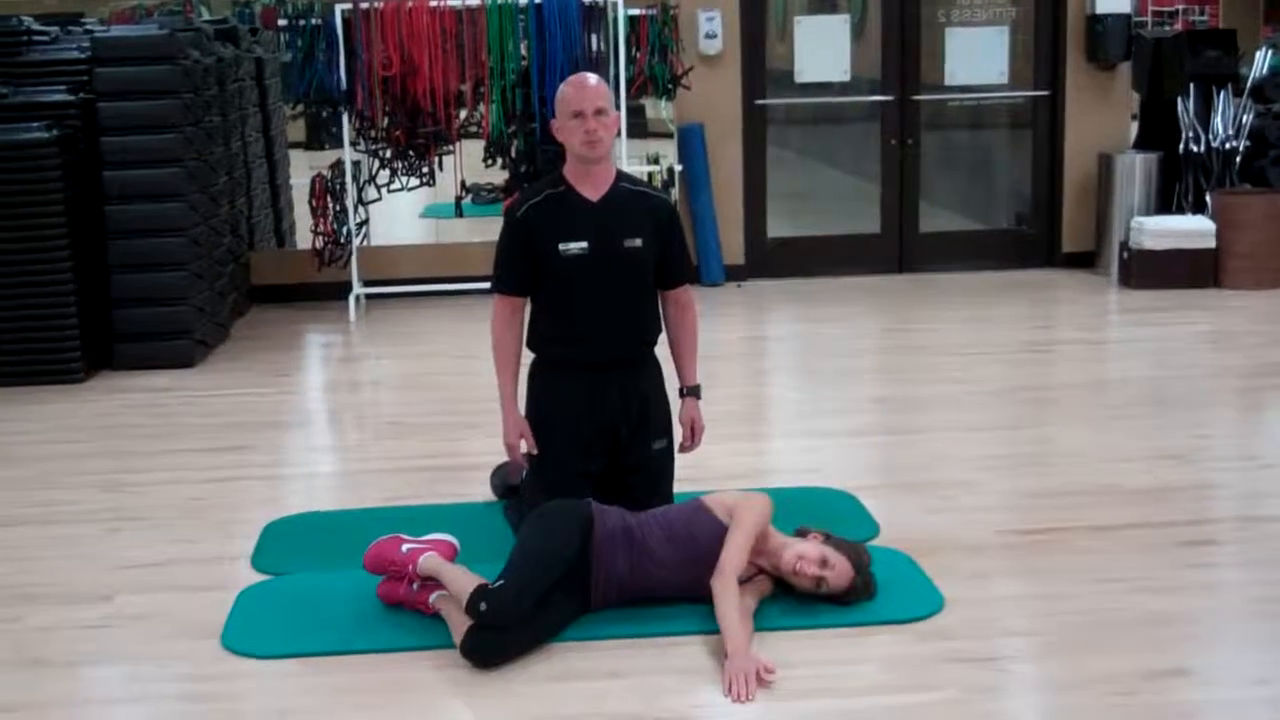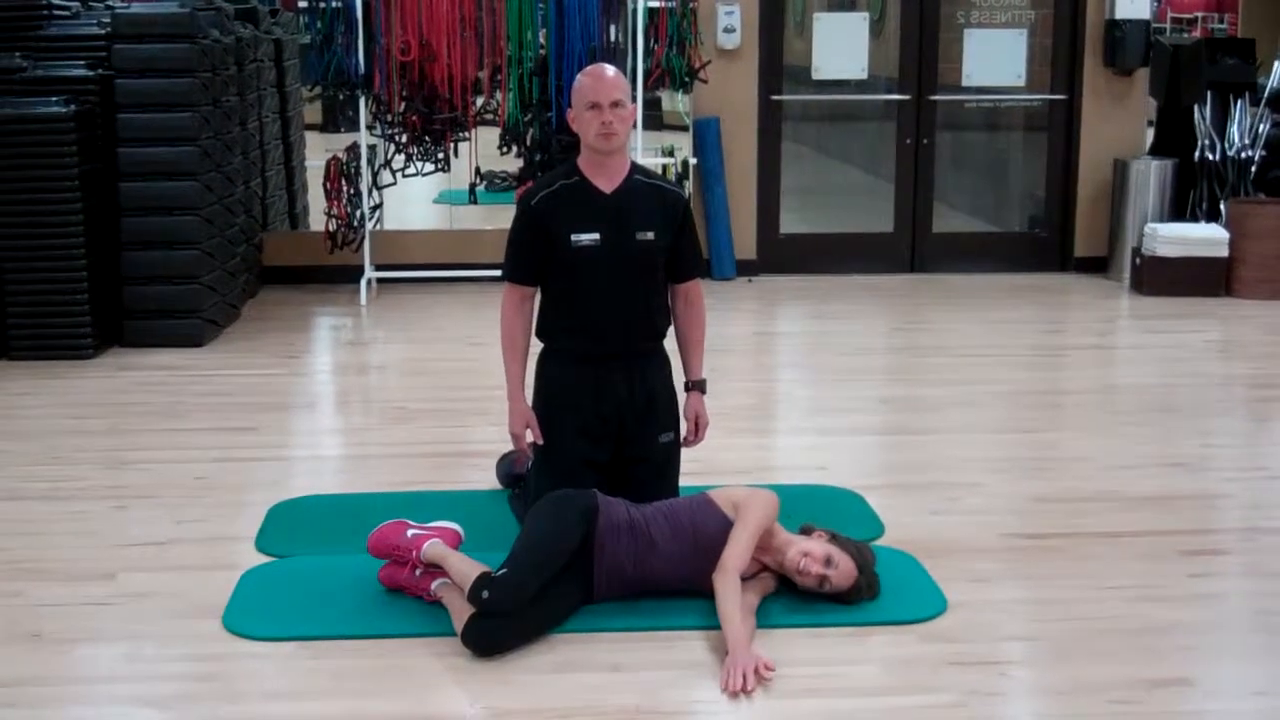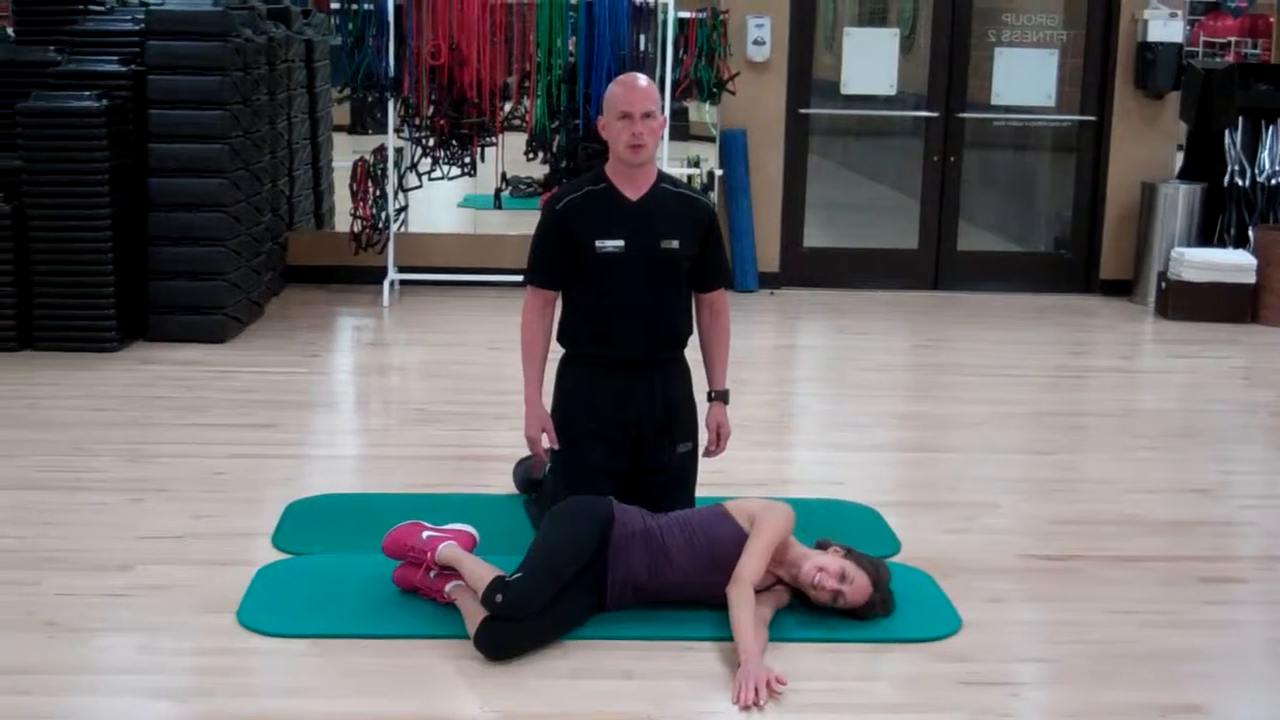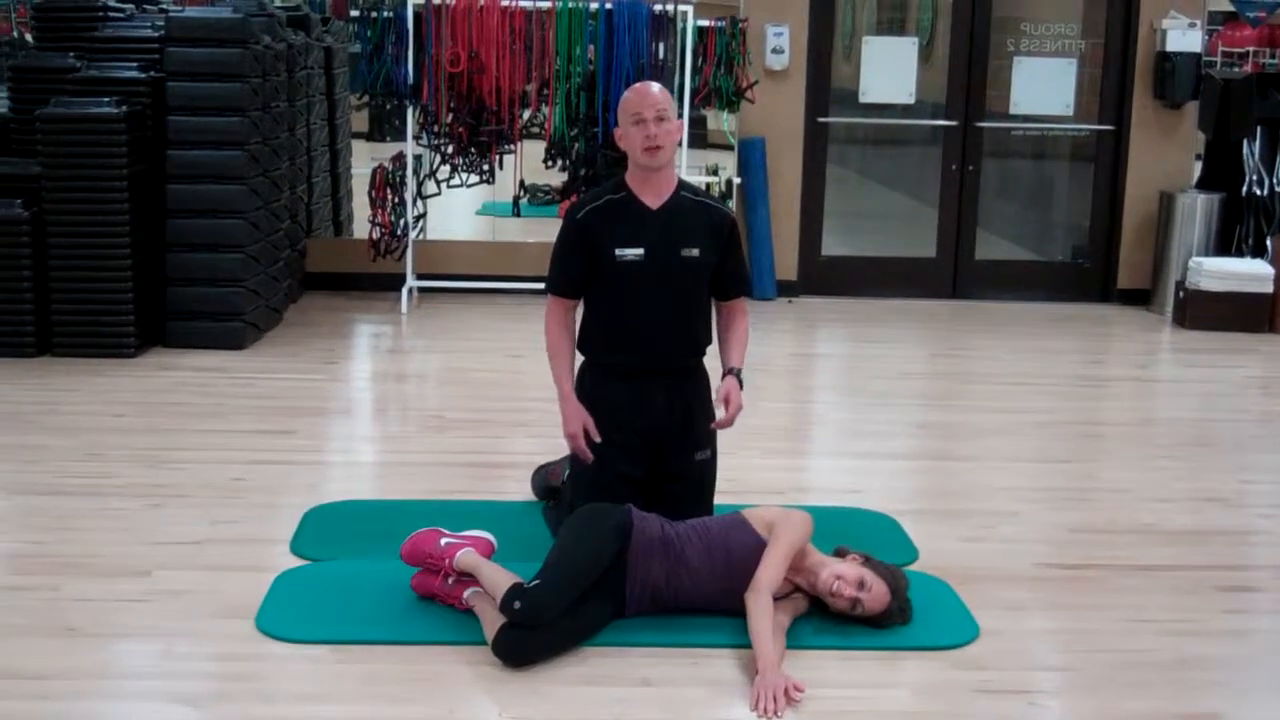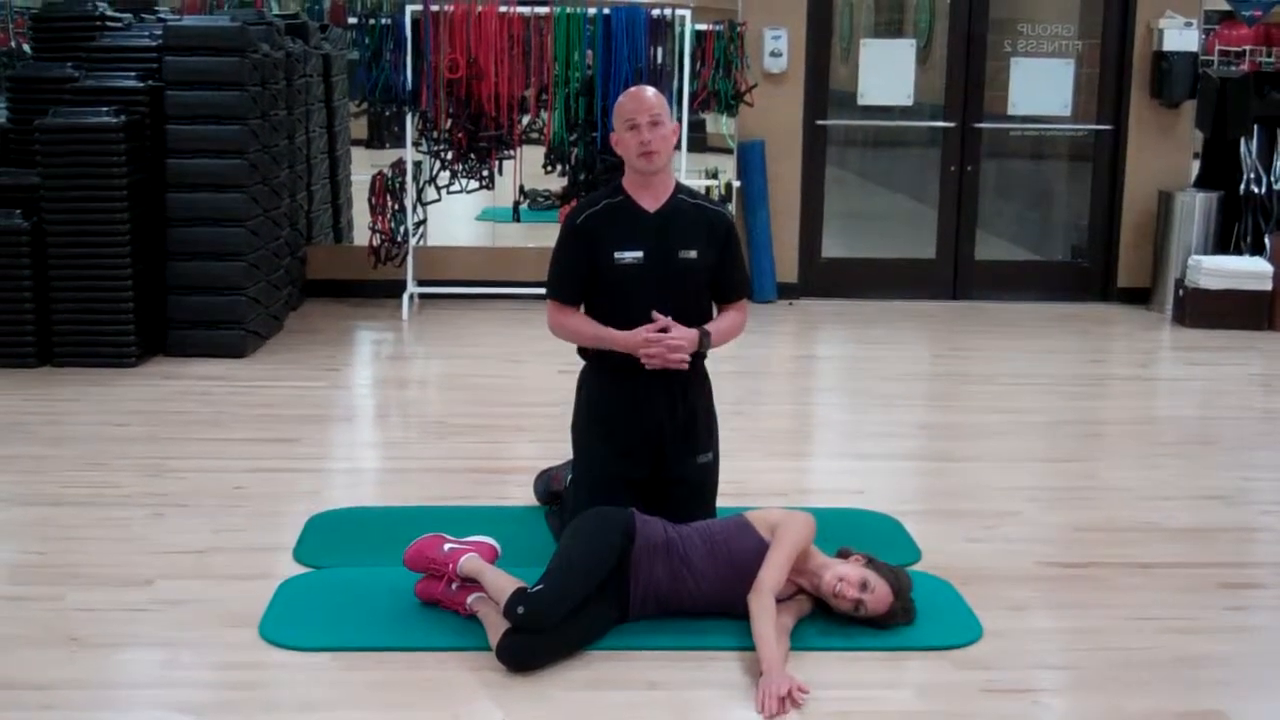
dt=0.7s
person 1, frame 1
left shoulder: (761, 584)
right shoulder: (757, 507)
left elbow: (737, 602)
right elbow: (723, 576)
left wrist: (740, 650)
right wrist: (739, 652)
left hip: (589, 594)
right hip: (576, 531)
left knee: (485, 651)
right knee: (499, 610)
left ankle: (431, 593)
right ankle: (425, 559)
person 1, frame 2
left shoulder: (764, 581)
right shoulder: (763, 503)
left elbow: (739, 602)
right elbow: (725, 573)
left wrist: (740, 650)
right wrist: (739, 649)
left hip: (590, 585)
right hip: (582, 521)
left knee: (485, 638)
right knee: (502, 597)
left ankle: (434, 581)
right ankle: (427, 544)
person 1, frame 3
left shoulder: (778, 595)
right shoulder: (780, 517)
left elbow: (753, 613)
right elbow: (739, 585)
left wrist: (752, 662)
right wrist: (750, 661)
left hip: (606, 593)
right hip: (597, 527)
left knee: (498, 643)
right knee: (515, 601)
left ankle: (450, 584)
right ankle: (443, 547)
person 1, frame 4
left shoulder: (796, 601)
right shoulder: (797, 524)
left elbow: (771, 620)
right elbow: (758, 592)
left wrist: (768, 670)
right wrist: (769, 668)
left hip: (623, 597)
right hip: (616, 534)
left knee: (515, 647)
right knee: (532, 608)
left ankle: (466, 589)
right ankle: (461, 553)
person 1, frame 5
left shoulder: (799, 603)
right shoulder: (800, 525)
left elbow: (775, 622)
right elbow: (759, 594)
left wrist: (772, 671)
right wrist: (773, 669)
left hip: (628, 601)
right hip: (619, 536)
left knee: (520, 653)
right knee: (536, 611)
left ankle: (470, 595)
right ankle: (464, 559)
person 2, frame 1
left shoulder: (654, 207)
right shoulder: (529, 213)
left elbow: (677, 300)
right elbow: (508, 311)
left wrist: (690, 391)
right wrist: (510, 408)
left hip: (639, 385)
right hip: (560, 389)
right ankle: (516, 481)
person 2, frame 2
left shoulder: (667, 200)
right shoulder: (542, 203)
left elbow: (686, 295)
right elbow: (518, 300)
left wrist: (695, 386)
right wrist: (516, 396)
left hip: (647, 378)
right hip: (567, 379)
right ankle: (524, 473)
person 2, frame 3
left shoulder: (694, 210)
right shoulder: (568, 208)
left elbow: (712, 305)
right elbow: (539, 304)
left wrist: (718, 396)
right wrist: (533, 400)
left hip: (666, 386)
right hip: (588, 385)
right ankle: (541, 478)
person 2, frame 4
left shoulder: (714, 218)
right shoulder: (589, 216)
left elbow: (732, 308)
right elbow: (560, 310)
left wrist: (732, 372)
right wrist: (567, 399)
left hip: (686, 394)
right hip: (607, 392)
right ankle: (561, 481)
person 2, frame 5
left shoulder: (712, 220)
right shoulder: (588, 220)
left elbow: (736, 312)
right elbow: (560, 317)
left wrist: (698, 337)
right wrist: (628, 341)
left hip: (686, 395)
right hip: (609, 394)
right ankle: (565, 488)
